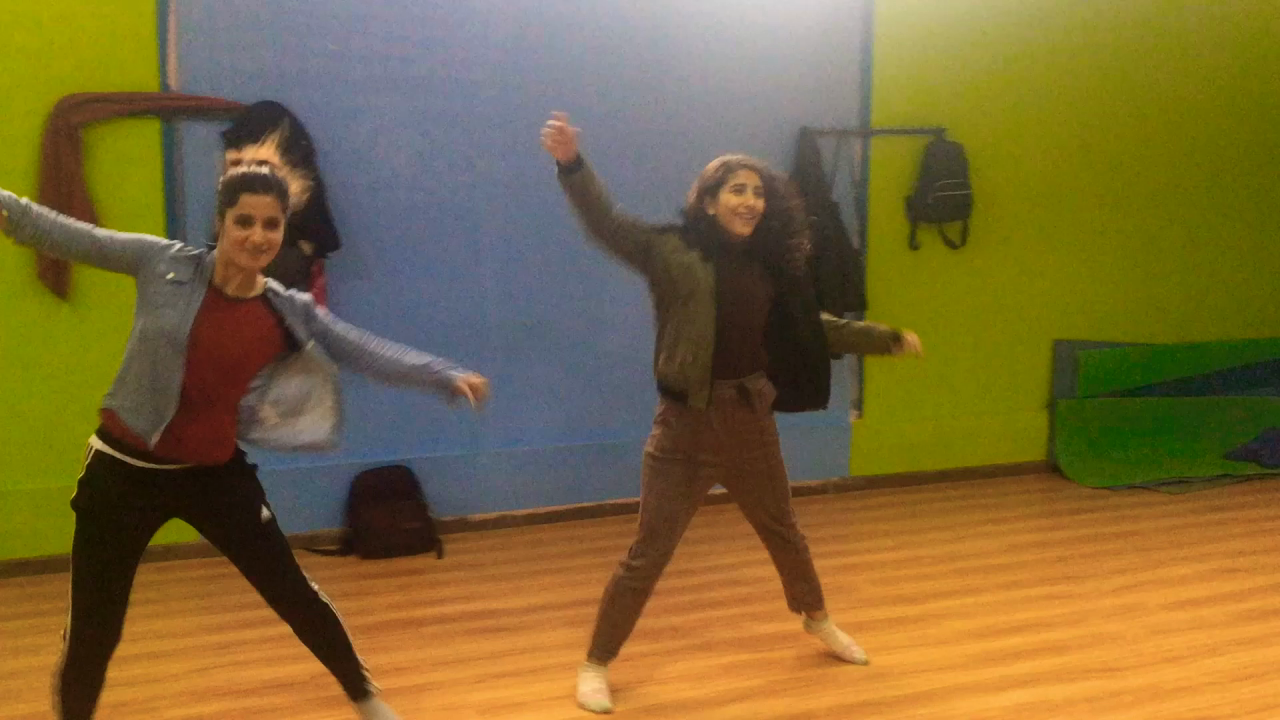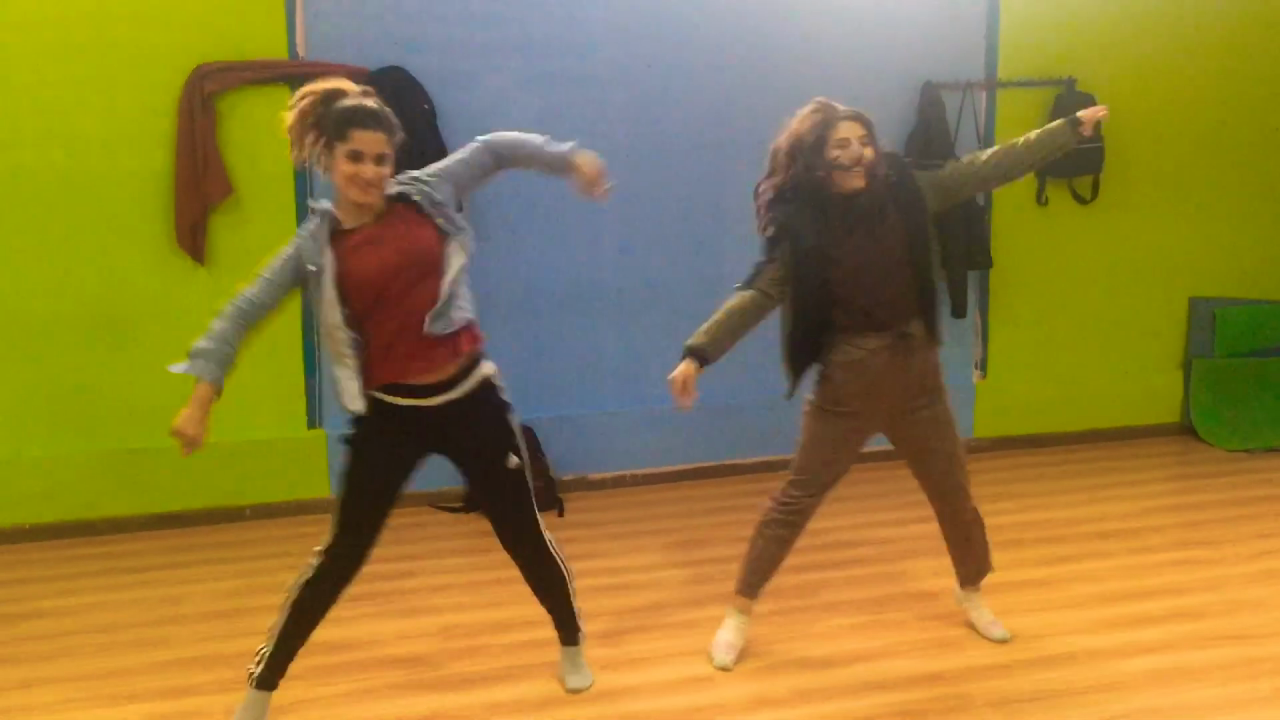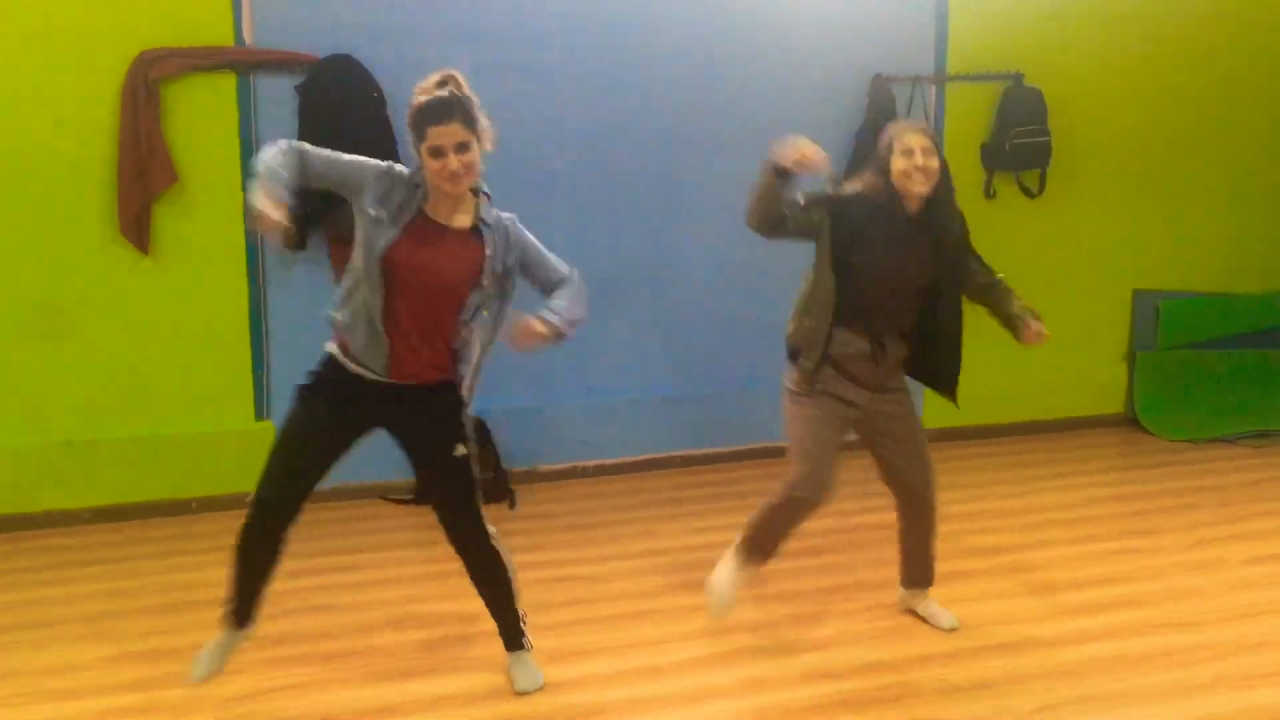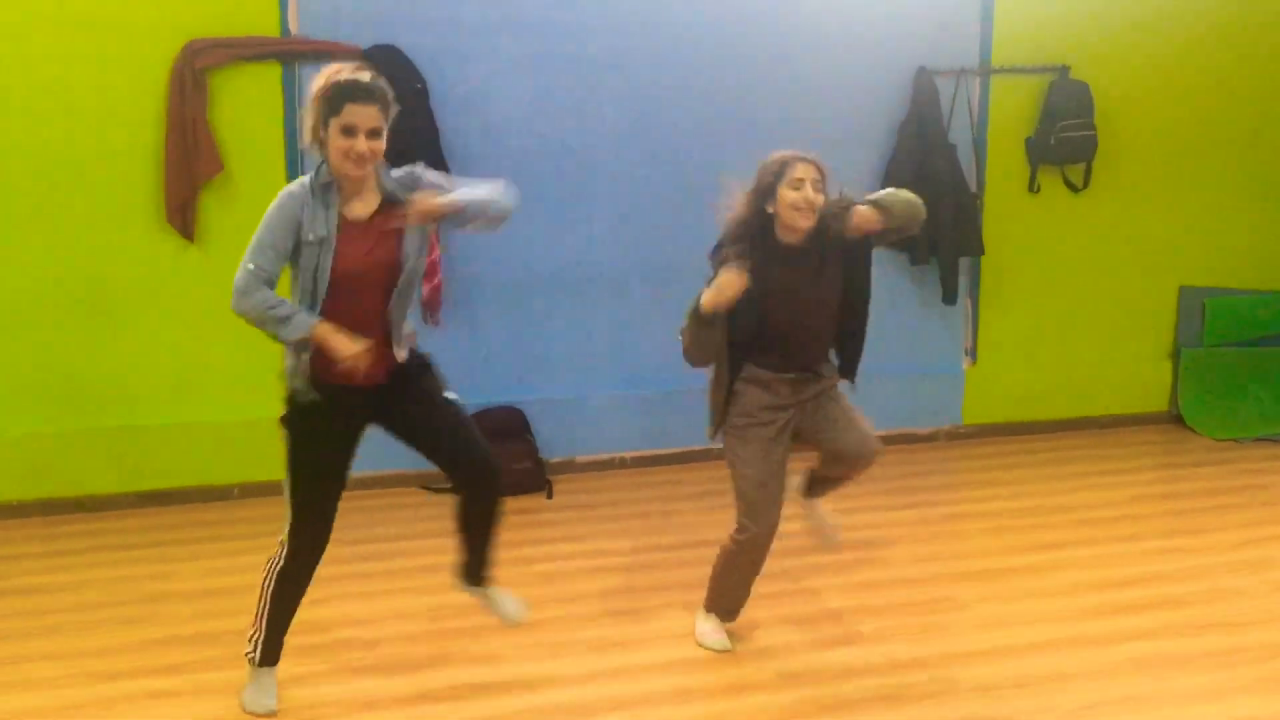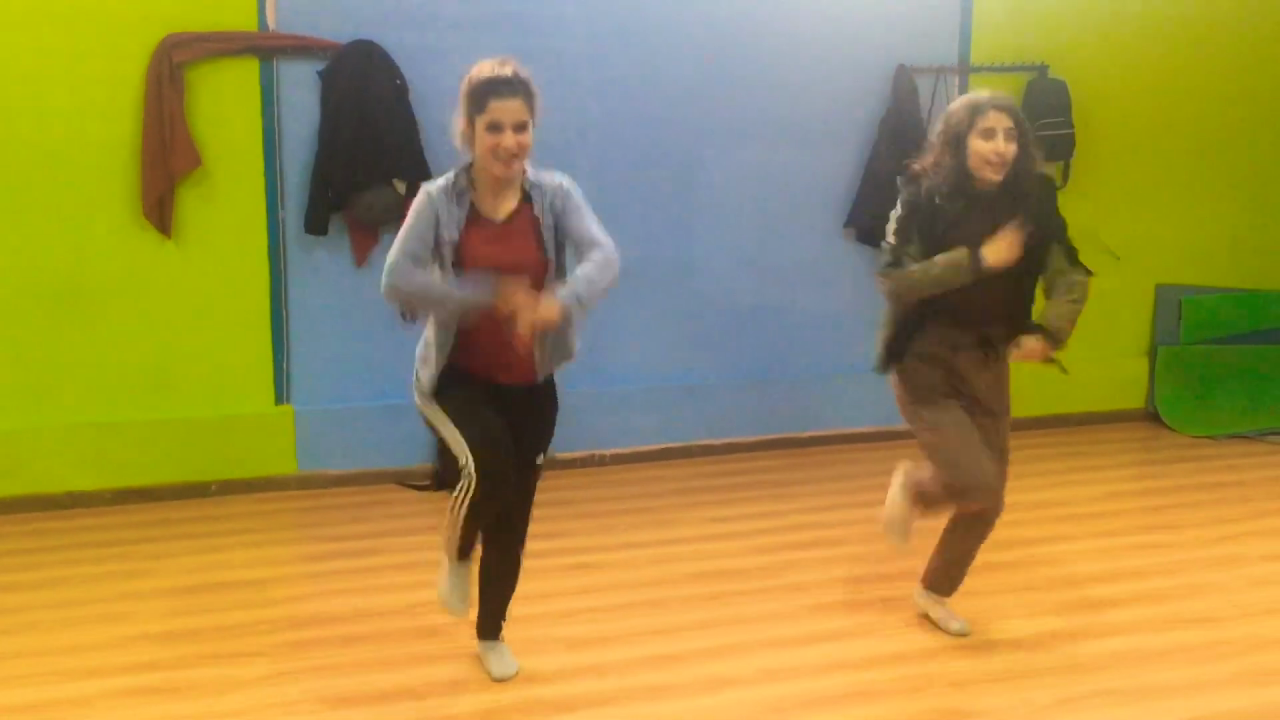
dt=1s
person 1, frame 1
left shoulder: (291, 312)
right shoulder: (166, 268)
left elbow: (365, 352)
right elbow: (63, 238)
left wrist: (449, 377)
left hip: (216, 471)
right hip: (126, 470)
left knee: (294, 593)
right knee: (91, 635)
person 1, frame 2
left shoulder: (426, 195)
right shoulder: (314, 247)
left elbow: (494, 148)
right elbow: (241, 316)
left wrist: (570, 157)
right wrist: (198, 397)
left hip: (470, 397)
right hip: (390, 414)
left knee: (523, 535)
right knee: (341, 560)
left ankle: (570, 641)
person 1, frame 3
left shoulder: (499, 233)
right shoulder: (385, 191)
left elbow: (567, 286)
right elbow: (294, 153)
left wrist: (549, 324)
right wrist: (268, 195)
left hip: (428, 393)
right hip: (347, 376)
left knee: (467, 526)
right knee: (272, 501)
left ankle: (517, 646)
right ankle: (238, 624)
person 1, frame 4
left shoulder: (410, 190)
right shoulder: (300, 203)
left elbow: (499, 202)
right elbow: (249, 290)
left wrist: (444, 204)
right wrist: (325, 334)
left hip: (396, 374)
right hip: (322, 388)
left knee: (483, 472)
right knee: (306, 538)
left ankle: (476, 574)
right ankle: (262, 665)
person 1, frame 5
left shoulder: (554, 193)
right shoulder: (439, 198)
left elbow: (603, 258)
right elbow: (398, 282)
left wrist: (559, 303)
right wrist: (488, 298)
left hip: (530, 382)
right hip: (456, 377)
left knee: (514, 522)
right knee: (489, 467)
left ankle: (491, 632)
right ankle: (459, 556)
person 2, frame 1
left shoulder: (775, 261)
right shoulder: (677, 251)
left elbow: (813, 329)
right elbow: (605, 227)
left wrist: (888, 338)
right wrist: (572, 162)
left hip: (751, 420)
right hip: (689, 422)
left knee: (783, 532)
right knee: (648, 556)
left ankle: (817, 621)
right ankle: (597, 664)
person 2, frame 2
left shoulder: (901, 195)
right shoulder: (800, 226)
left elbow: (985, 170)
right elbow: (754, 299)
left wrist: (1069, 128)
right wrist: (697, 354)
left hip: (915, 372)
right hip: (849, 382)
left knee: (953, 491)
right knee: (797, 499)
left ankle: (973, 594)
right ankle: (739, 615)
person 2, frame 3
left shoulder: (943, 232)
right shoulder: (849, 211)
left elbow: (981, 283)
right elbow: (765, 220)
left wrist: (1022, 321)
right wrist: (782, 168)
left hip: (885, 377)
right hip: (825, 370)
left knee: (918, 492)
right knee: (810, 488)
left ankle: (917, 589)
right ankle: (744, 555)
person 2, frame 4
left shoulder: (838, 235)
right shoulder: (742, 260)
left elbow: (906, 207)
right elbow: (699, 351)
left wrist: (876, 212)
right wrist: (710, 307)
left hip: (817, 385)
right hip: (757, 397)
left knee: (859, 449)
right knee: (757, 525)
left ankle: (812, 490)
right ankle: (716, 615)
person 2, frame 5
left shoulder: (1032, 201)
right shoulder: (923, 199)
left elbow: (1070, 279)
right elbow: (895, 281)
left wrist: (1047, 330)
right wrist: (974, 261)
left hip: (990, 367)
right hip: (928, 364)
left knee: (986, 503)
right knee: (975, 480)
left ankle: (935, 592)
right ankle: (912, 484)
